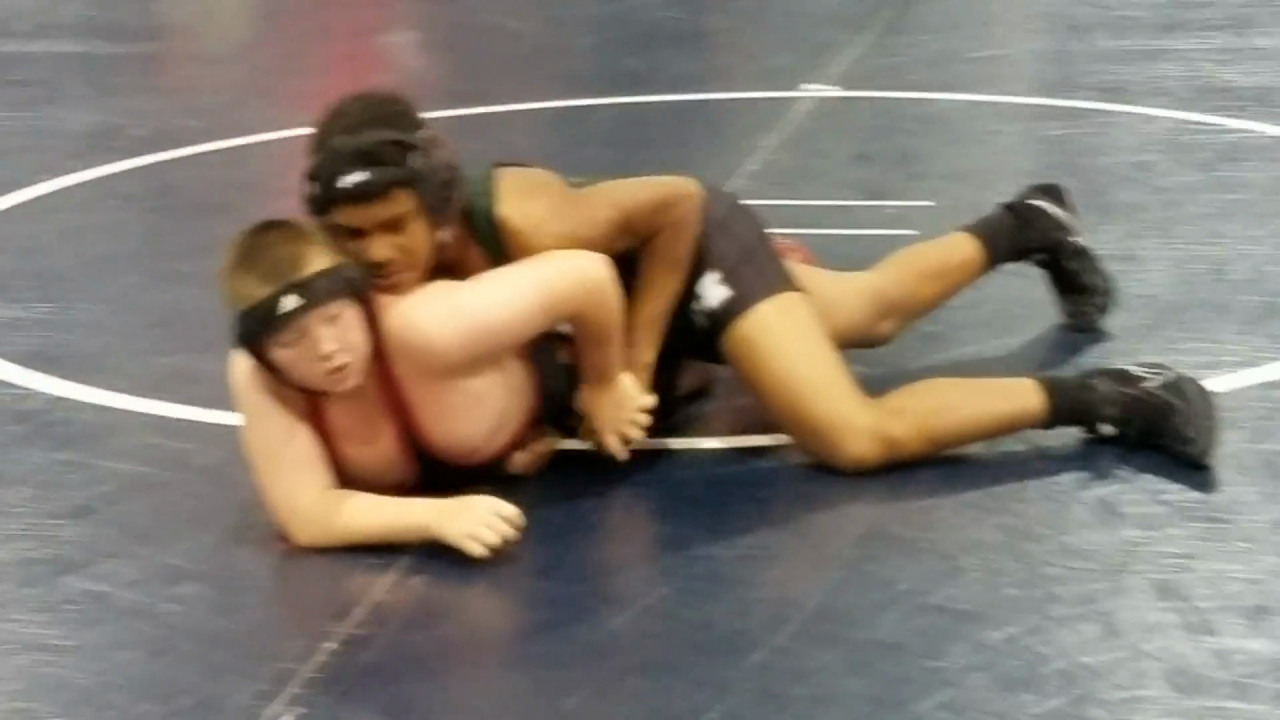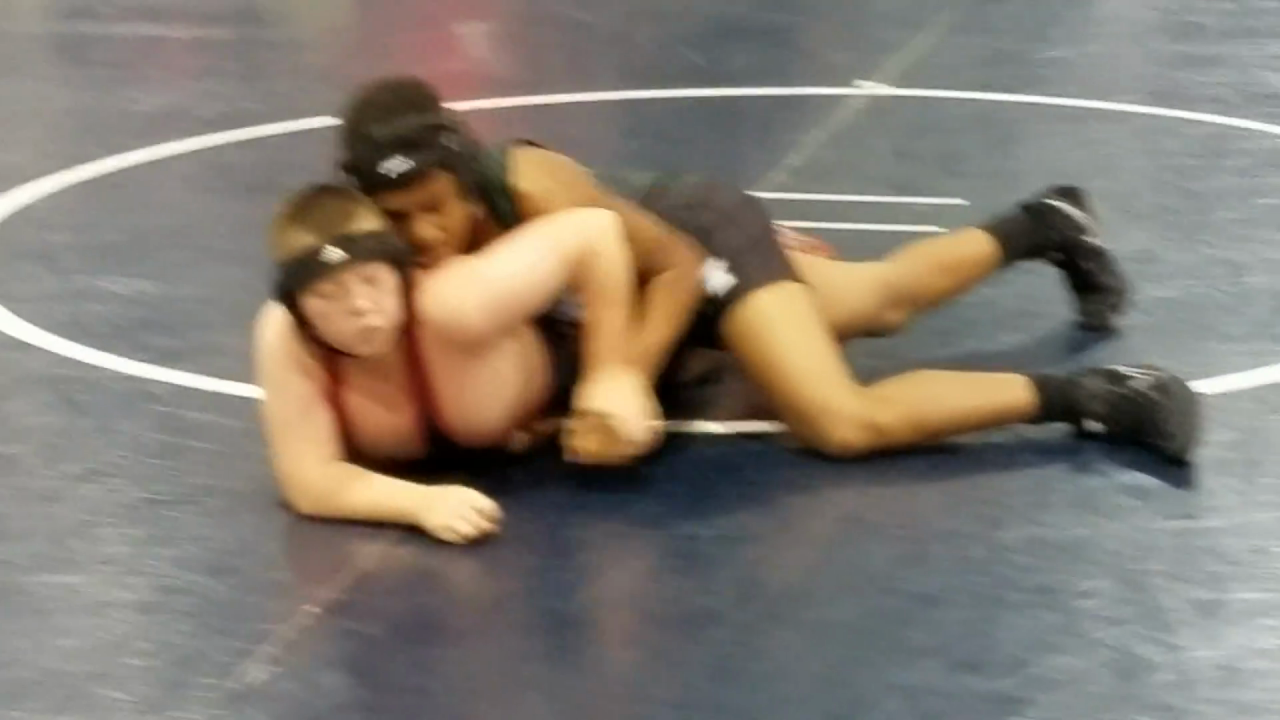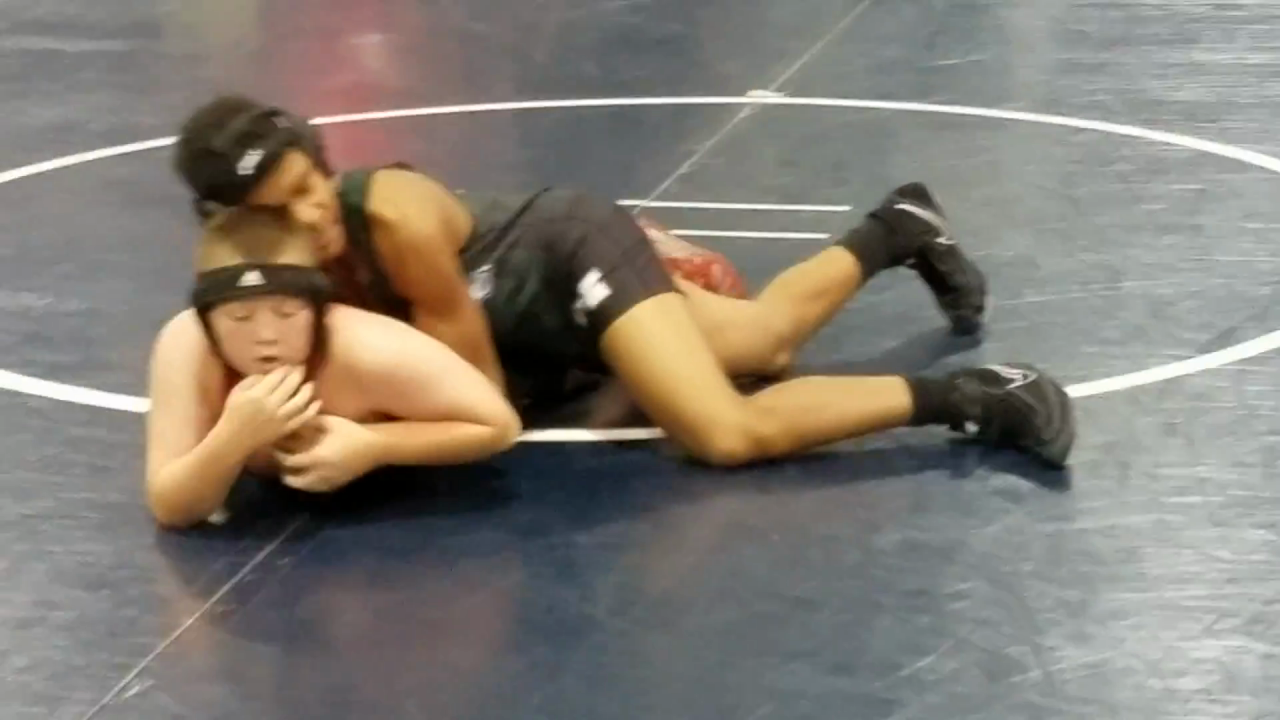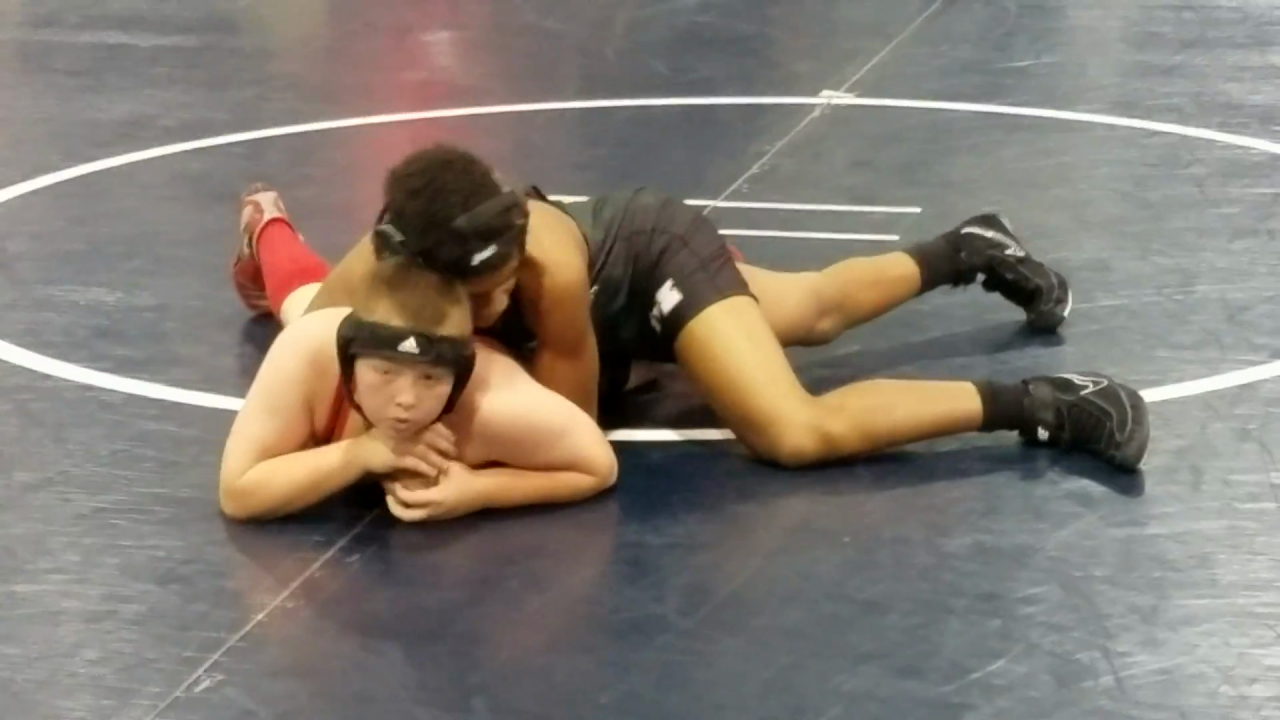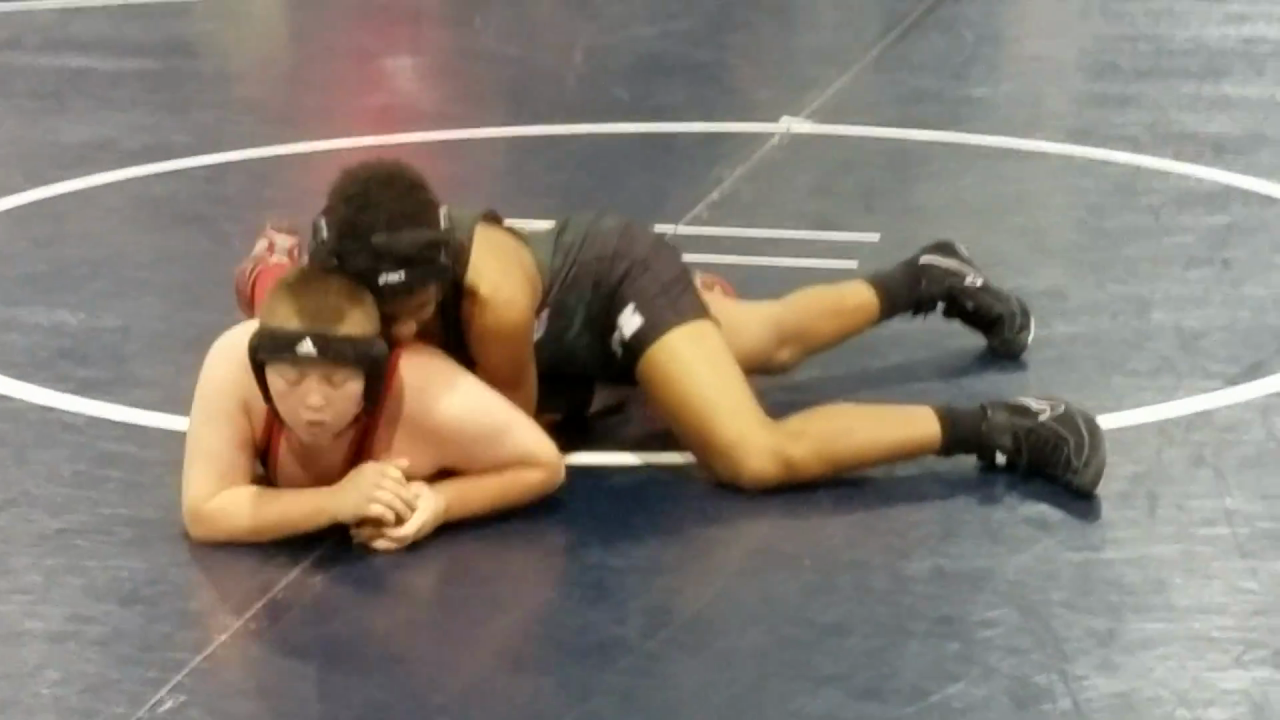
dt=0.5s
person 1, frame 1
left shoulder: (526, 224)
right shoulder: (378, 250)
left elbow: (679, 200)
left wrist: (632, 367)
left hip: (696, 248)
right hip: (647, 282)
left knee: (858, 439)
right knee: (878, 311)
left ankle: (1098, 398)
right ankle: (1024, 225)
person 1, frame 2
left shoulder: (534, 194)
right shoulder: (409, 232)
left elbow: (674, 262)
left hip: (705, 236)
right hip: (672, 264)
left knee: (846, 425)
right knee: (888, 300)
left ankle: (1088, 397)
right ankle: (1041, 226)
person 1, frame 3
left shoulder: (395, 217)
left elbow: (480, 387)
left hip: (576, 252)
right hip: (537, 302)
left knee: (728, 435)
right knee: (766, 340)
left ankle: (964, 397)
right ankle: (898, 230)
person 1, frame 4
left shoulder: (546, 263)
right shoulder: (377, 273)
left elbow: (573, 411)
left hip: (658, 254)
right hip: (620, 257)
left knee: (798, 433)
right knee: (815, 310)
left ankle: (1039, 405)
right ankle: (967, 251)
person 1, frame 5
left shoulder: (492, 293)
right shoulder: (331, 270)
left hip: (621, 279)
right hip: (575, 285)
left knee: (758, 459)
right knee: (779, 340)
left ankle: (992, 430)
right ankle: (925, 277)
person 2, frame 1
left shoulder: (426, 330)
right shoulder: (254, 373)
left elbow: (588, 272)
right elbow: (305, 516)
left wrist: (603, 383)
right wrist: (438, 515)
person 2, frame 2
left shoulder: (454, 308)
right shoulder: (283, 339)
left elbow: (595, 231)
right elbow: (309, 485)
left wrist: (616, 374)
right wrist: (423, 502)
person 2, frame 3
left shoulder: (367, 352)
right shoulder: (186, 348)
left elbow: (501, 427)
right elbow: (167, 505)
left wrist: (371, 446)
right wrist: (237, 434)
person 2, frame 4
left shoulder: (491, 405)
right shoulder: (310, 353)
left elbow: (599, 468)
right elbow: (237, 493)
left wrist: (476, 488)
right wrist: (361, 452)
right ankle: (266, 224)
person 2, frame 5
left shoulder: (428, 396)
right shoulder: (234, 367)
left elbow: (547, 466)
right elbow: (203, 515)
left wrist: (439, 502)
right wrist: (336, 501)
